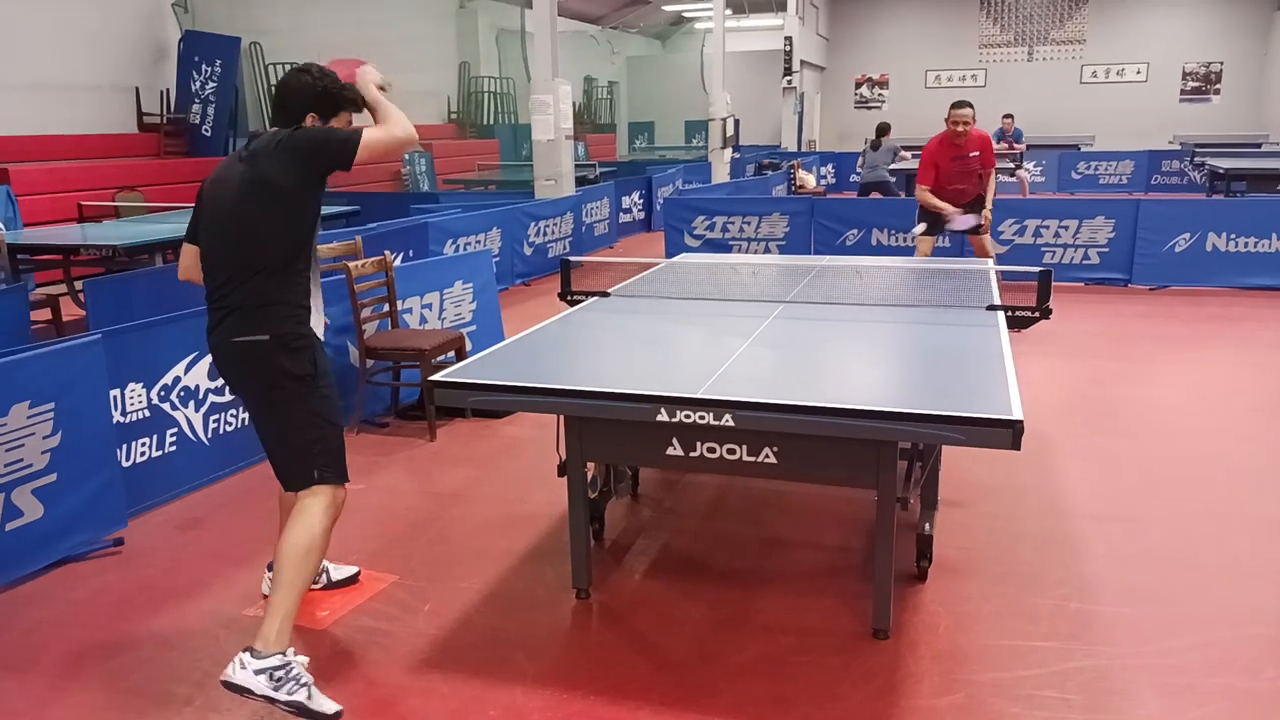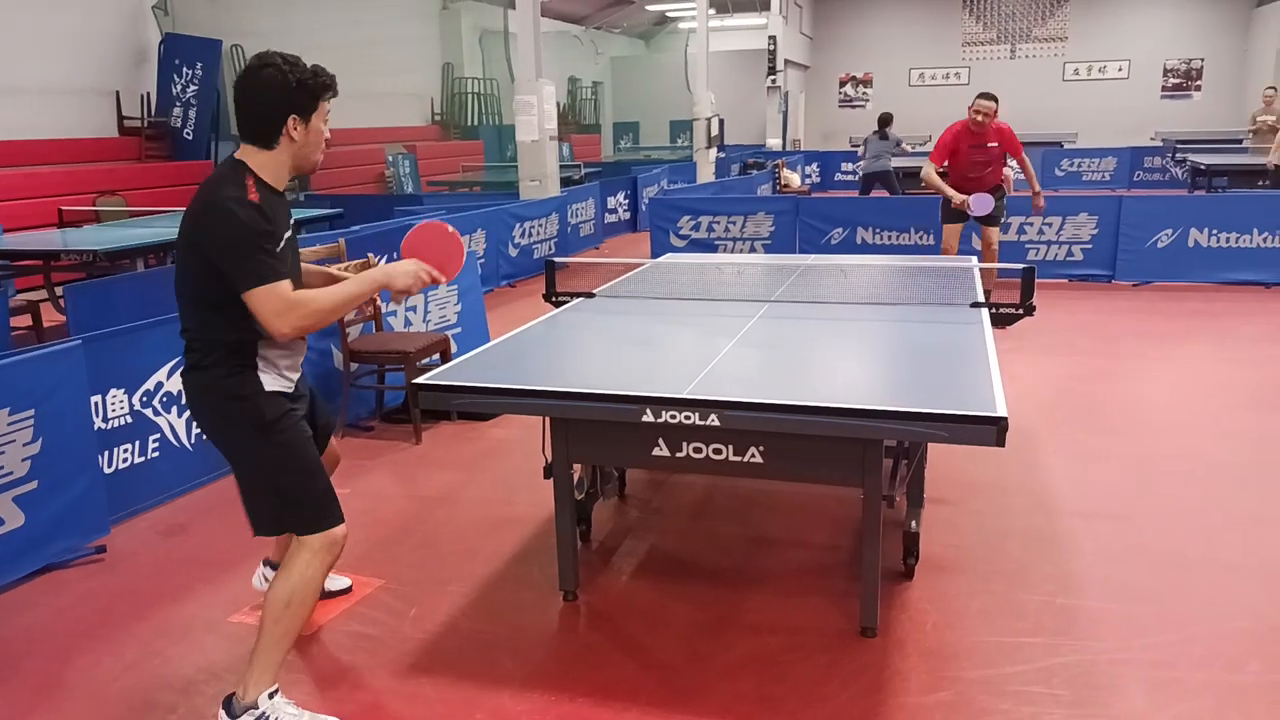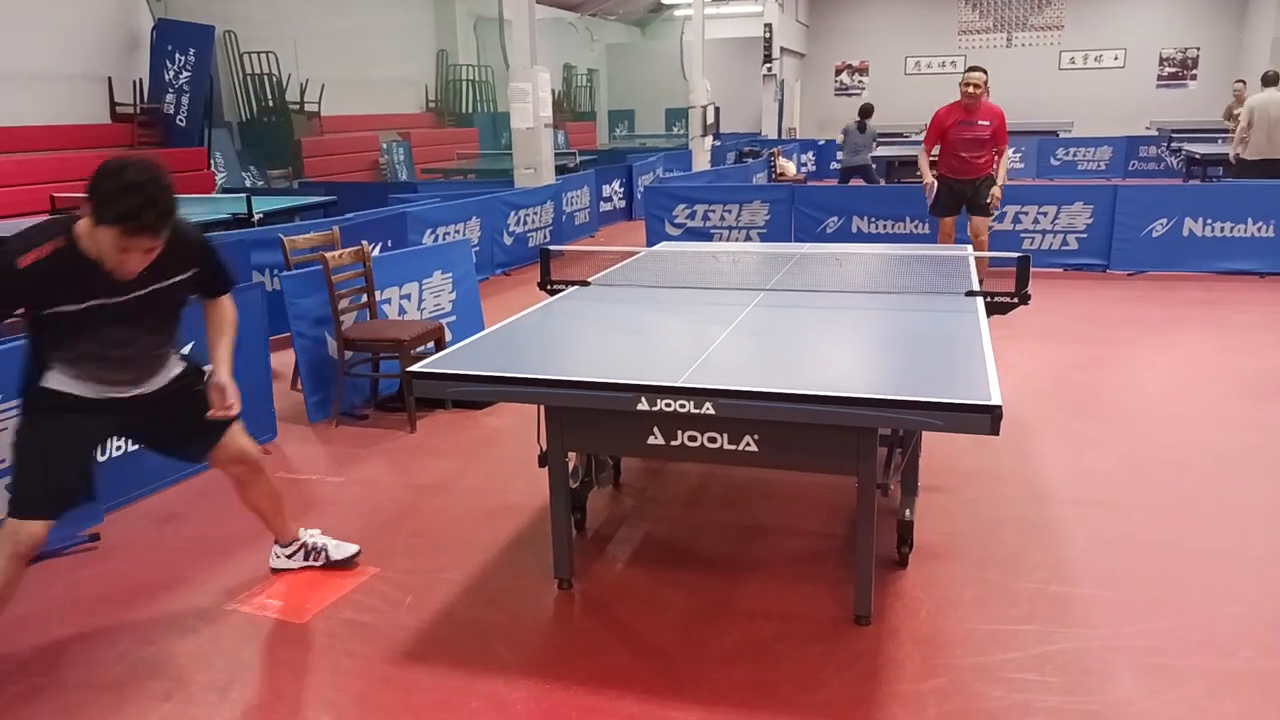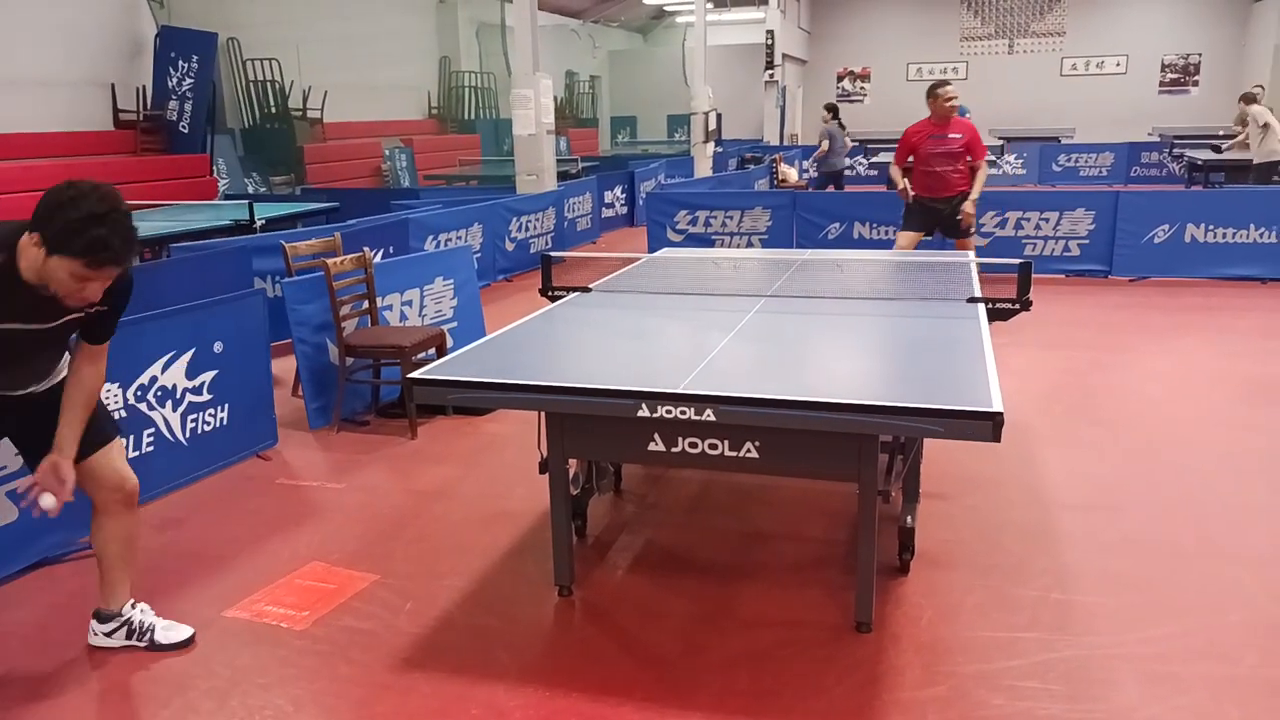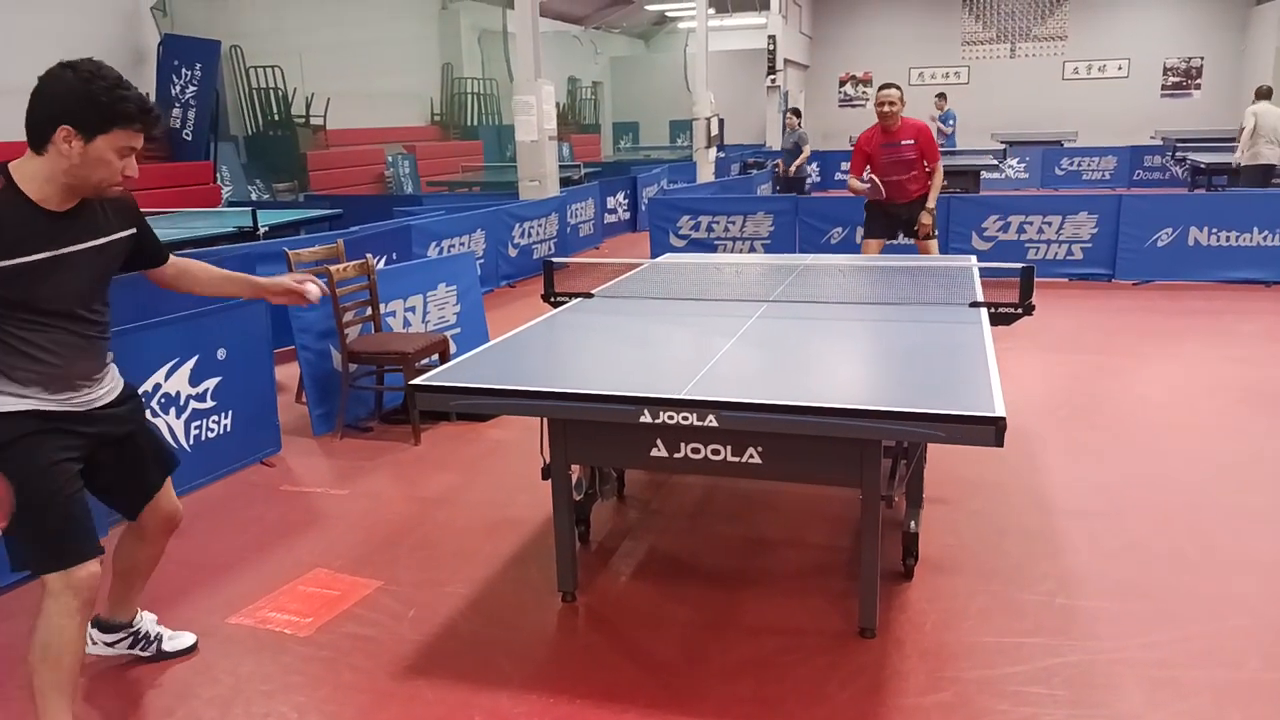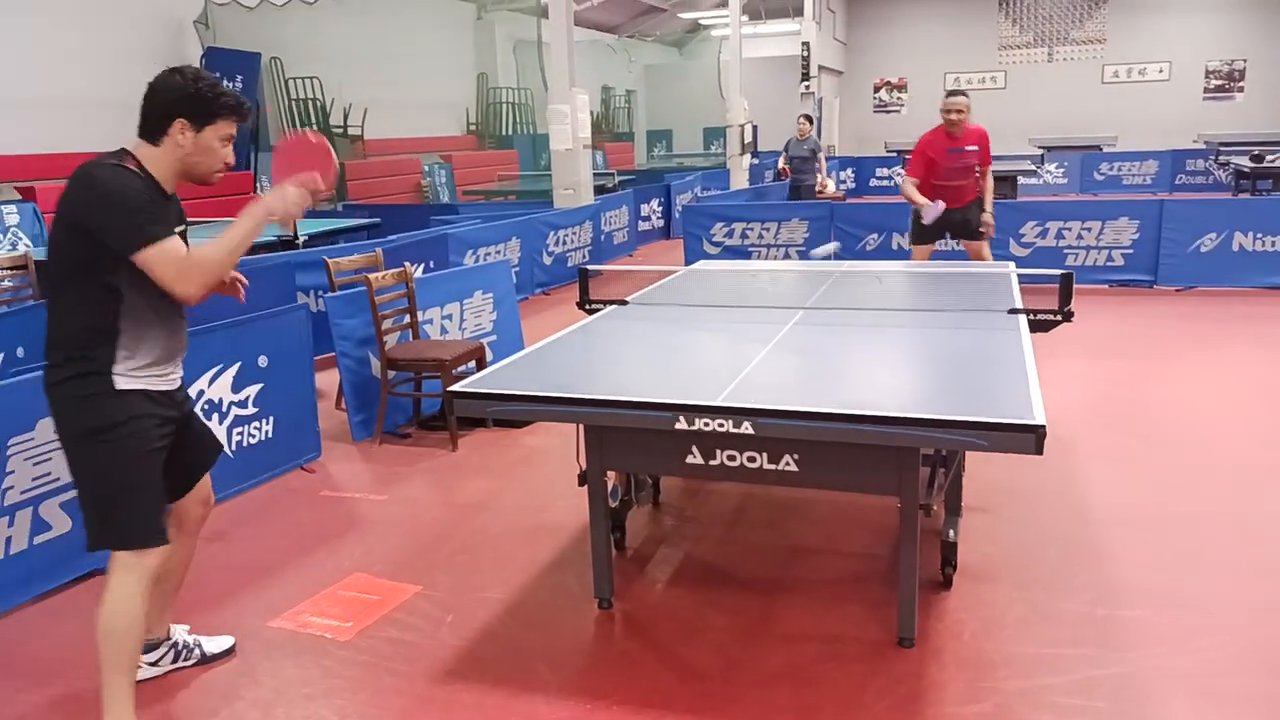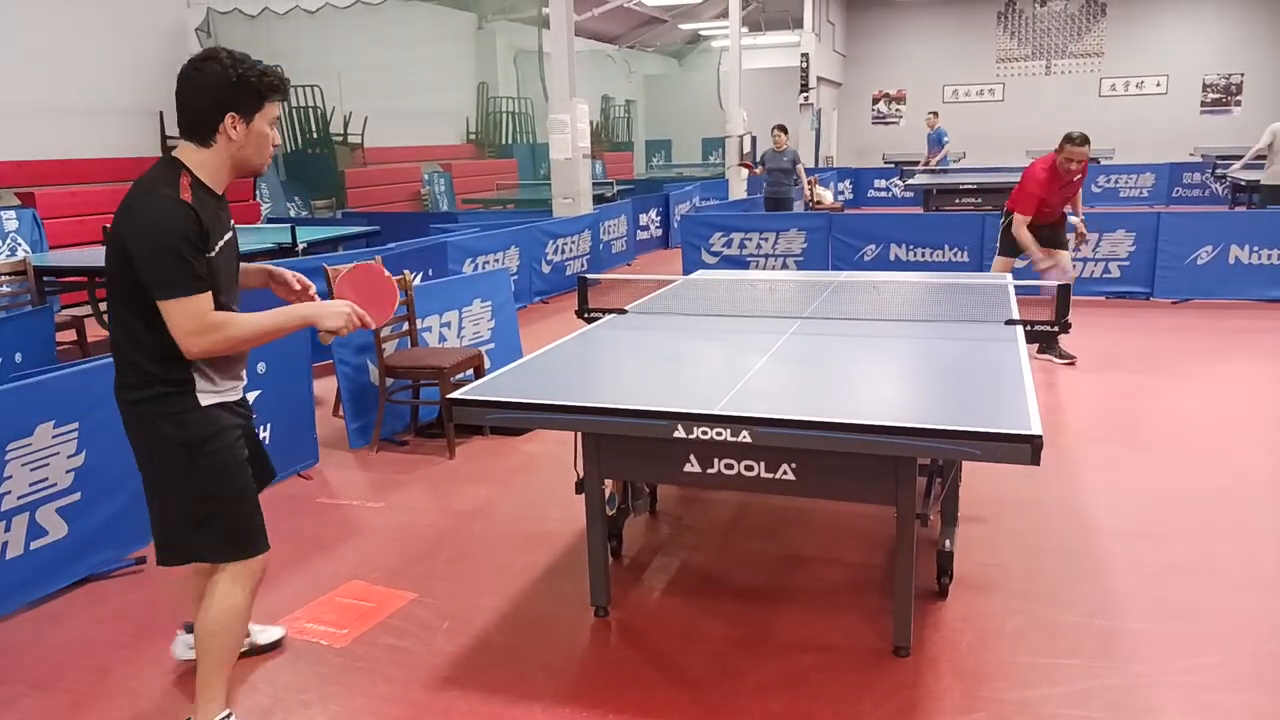
dt=0.7s
person 1, frame 1
left shoulder: (227, 172)
right shoulder: (296, 147)
left elbow: (189, 264)
right elbow: (400, 133)
right wrist: (370, 88)
left hip: (236, 343)
right hip: (278, 345)
left knee: (303, 461)
right knee: (322, 489)
left ankle: (294, 568)
right ankle: (267, 657)
person 1, frame 2
left shoulder: (251, 189)
right shoulder: (235, 205)
right elbow: (284, 318)
left wrist: (329, 278)
right wrist: (381, 278)
left hip: (265, 382)
right hip: (242, 393)
left knee: (323, 457)
right knee: (323, 534)
left ankle: (281, 571)
person 1, frame 3
left shoulder: (187, 245)
left elbow: (219, 300)
left wrist: (221, 369)
left hip: (159, 381)
right hip: (65, 396)
left knee: (244, 459)
left ankle: (291, 545)
person 1, frame 4
left shoulder: (108, 279)
left elbow: (91, 360)
left wrist: (62, 453)
left hip: (44, 382)
left knee: (119, 488)
left ankle: (114, 617)
person 1, frame 5
left shoulder: (113, 209)
left elbow: (170, 269)
left wrist: (269, 286)
left hip: (104, 398)
left knee: (158, 514)
right knee: (75, 577)
left ankle: (115, 626)
person 1, frame 6
left shoulder: (161, 195)
right shoulder: (107, 185)
left elbow: (185, 282)
right elbow: (184, 280)
left wrist: (218, 274)
right wrist: (265, 210)
left hip: (155, 384)
right hip: (105, 395)
left knee: (191, 504)
right knee: (139, 557)
left ankle: (153, 643)
person 1, frame 7
left shoulder: (202, 191)
right shoulder: (164, 211)
right elbow: (199, 336)
left wrist: (266, 275)
right wrist: (310, 315)
left hip: (211, 398)
right hip: (179, 409)
left knee: (239, 510)
right knee: (241, 558)
left ankle: (201, 631)
person 2, frame 1
left shoulder: (983, 140)
right shoulder: (933, 148)
left elbow: (990, 174)
right elbow: (921, 193)
left wrist: (988, 207)
right wrist: (946, 208)
left hip: (971, 204)
right hip: (935, 205)
left knee: (986, 255)
right knee: (922, 256)
person 2, frame 2
left shoulder: (1003, 132)
right shoulder: (954, 133)
left elbow: (1022, 159)
right elbow: (927, 172)
left wrist: (1036, 191)
right wrist: (951, 194)
left hip: (991, 193)
right hip: (959, 194)
left knee: (991, 246)
right knee: (948, 247)
left ankle: (986, 297)
person 2, frame 3
left shoulder: (995, 114)
right shoulder: (943, 114)
left elbow: (1002, 152)
right elbow: (924, 151)
left wrist: (998, 184)
right wrist: (927, 176)
left hip: (981, 182)
right hip: (948, 182)
left knee: (980, 238)
right knee: (946, 239)
person 2, frame 4
left shoulder: (967, 129)
right shoulder: (913, 132)
left elbow: (981, 167)
right elbow: (895, 166)
left wrist: (972, 200)
right wrist: (900, 183)
left hip: (957, 200)
right hip: (921, 200)
right knee: (900, 250)
person 2, frame 5
left shoulder: (920, 130)
right shoulder: (866, 139)
left elbow: (937, 170)
right elbow: (852, 180)
left wrist: (929, 209)
right wrist: (863, 188)
left hip: (917, 203)
right hip: (881, 206)
person 2, frame 6
left shoulder: (980, 135)
right shoulder: (927, 142)
left elbow: (986, 174)
right elbow: (907, 185)
left wrist: (988, 209)
right wrist: (921, 202)
left hip: (967, 206)
left knee: (984, 261)
person 2, frame 7
left shoulder: (1080, 166)
right shoulder: (1037, 177)
right elbow: (1017, 226)
left wrist: (1078, 219)
right wrist: (1039, 258)
left hip: (1053, 220)
right hip: (1021, 223)
left knee: (1065, 276)
left ankle: (1049, 343)
